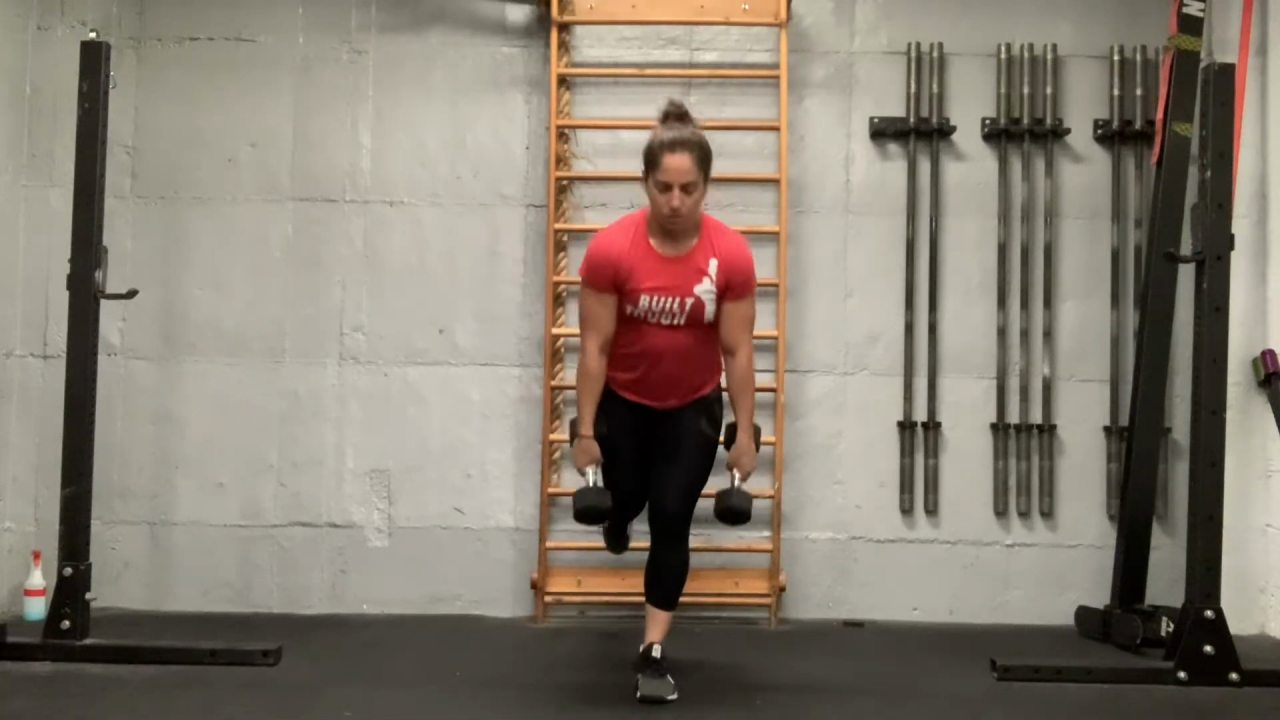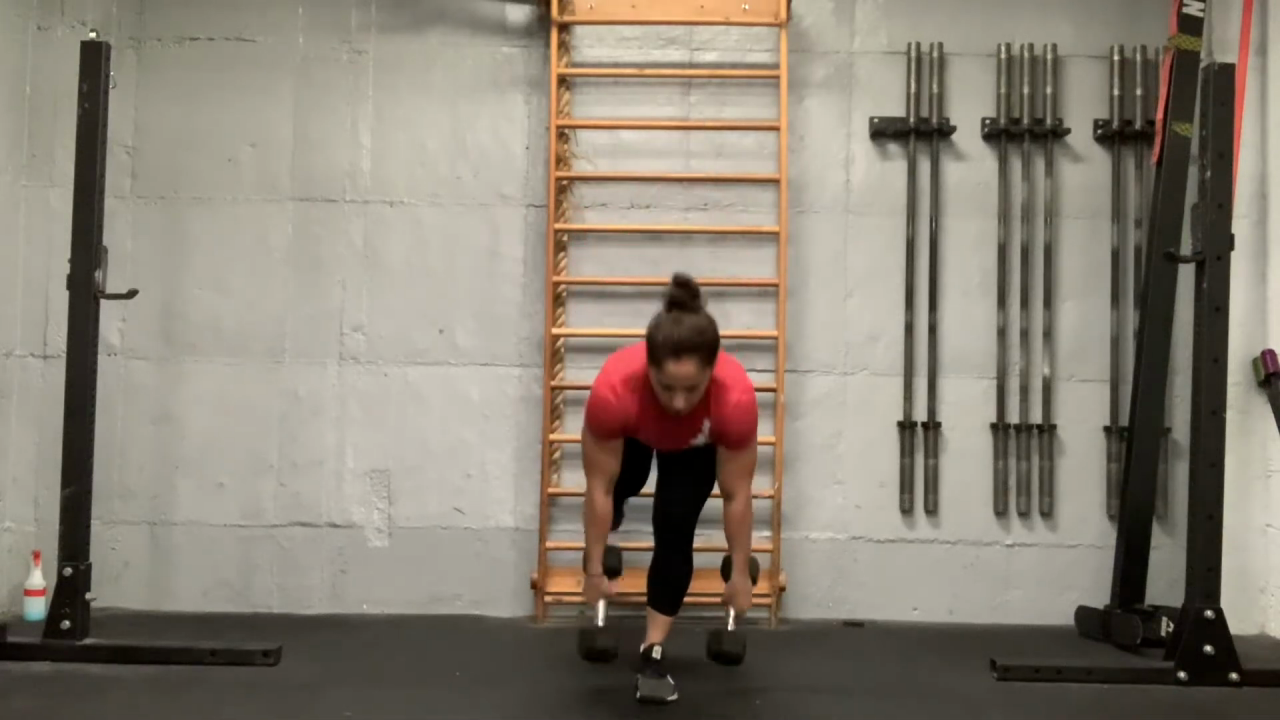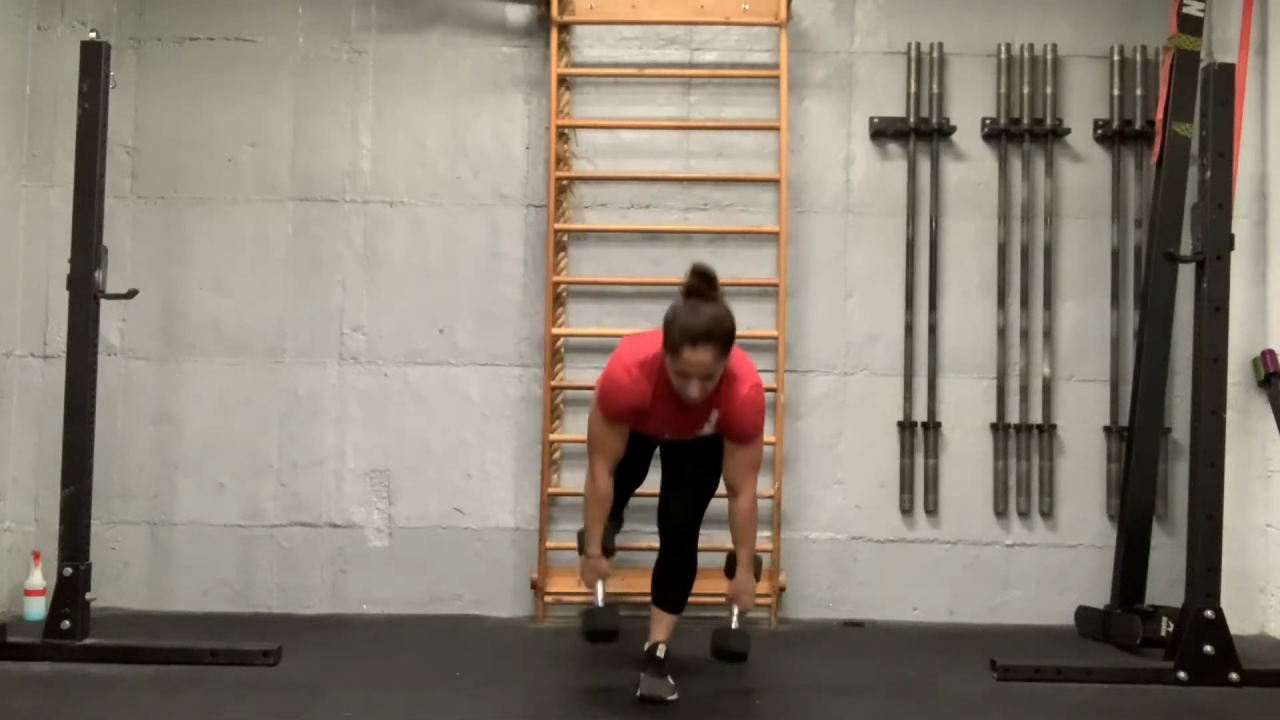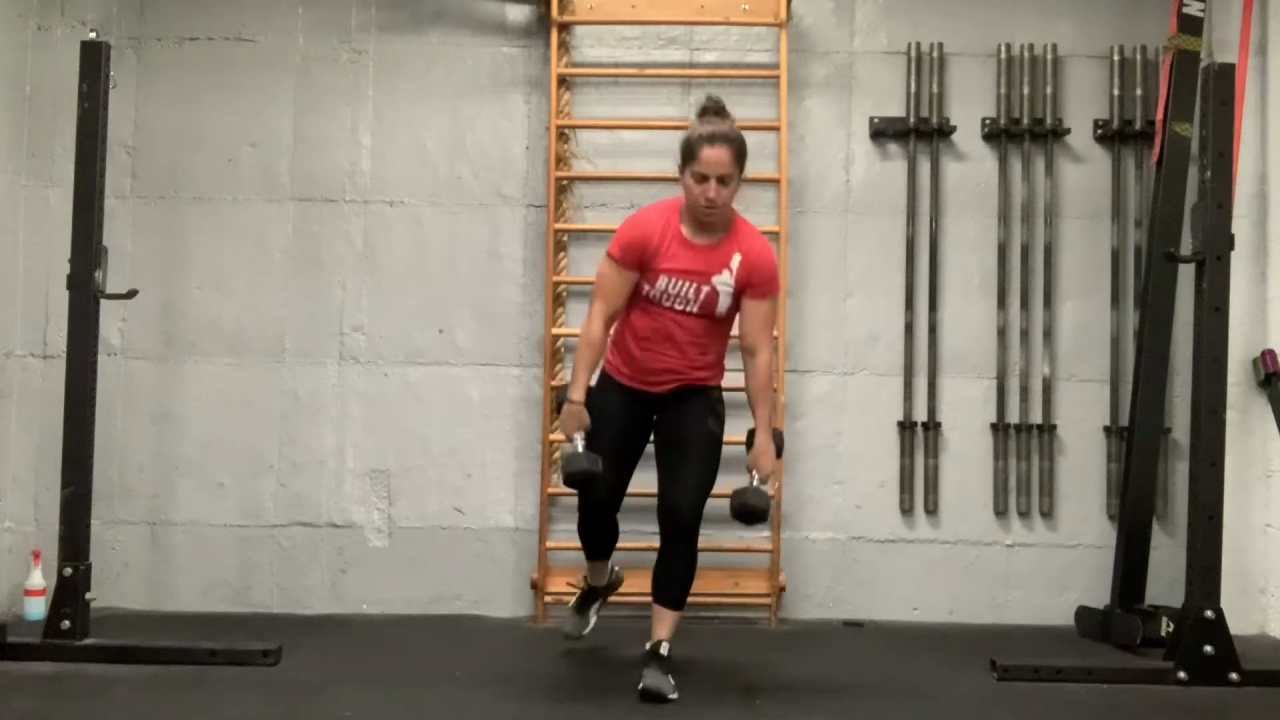
dt=0.5s
person 1, frame 1
left shoulder: (732, 254)
right shoulder: (610, 249)
left elbow: (738, 352)
right elbow: (594, 349)
left wrist: (745, 434)
right wrist: (585, 432)
left hip: (692, 408)
right hip: (622, 403)
left knee: (671, 522)
right knee: (620, 505)
left ankle: (653, 652)
right ankle: (618, 519)
person 1, frame 2
left shoulder: (736, 398)
right shoulder: (613, 390)
left elbow: (736, 495)
right elbow: (599, 489)
left wrist: (739, 573)
right wrist: (594, 569)
right hip: (634, 433)
left knee: (675, 527)
right knee: (622, 490)
left ankle: (653, 652)
right ankle: (632, 485)
person 1, frame 3
left shoulder: (745, 392)
right shoulder: (628, 374)
left elbow: (741, 489)
right elbow: (600, 469)
left wrist: (744, 573)
right wrist: (592, 551)
right hip: (637, 425)
left knee: (679, 529)
right knee: (613, 493)
left ankle: (656, 652)
right ankle: (621, 499)
person 1, frame 4
left shoulder: (756, 254)
right shoulder: (642, 230)
left elbow: (758, 351)
right elbow: (600, 319)
left wrist: (763, 436)
right wrist: (577, 395)
left hip: (695, 397)
right hip: (623, 387)
left knee: (681, 521)
right knee: (594, 500)
left ankle: (658, 651)
right ankle: (598, 579)
